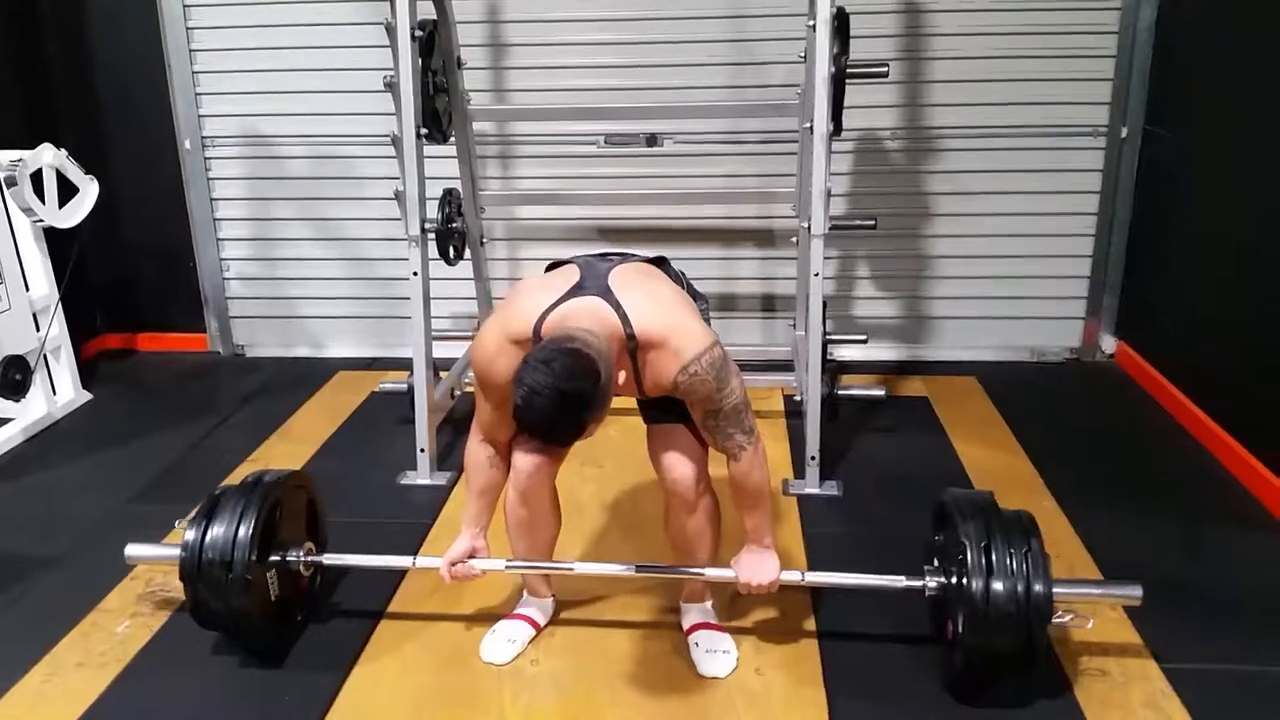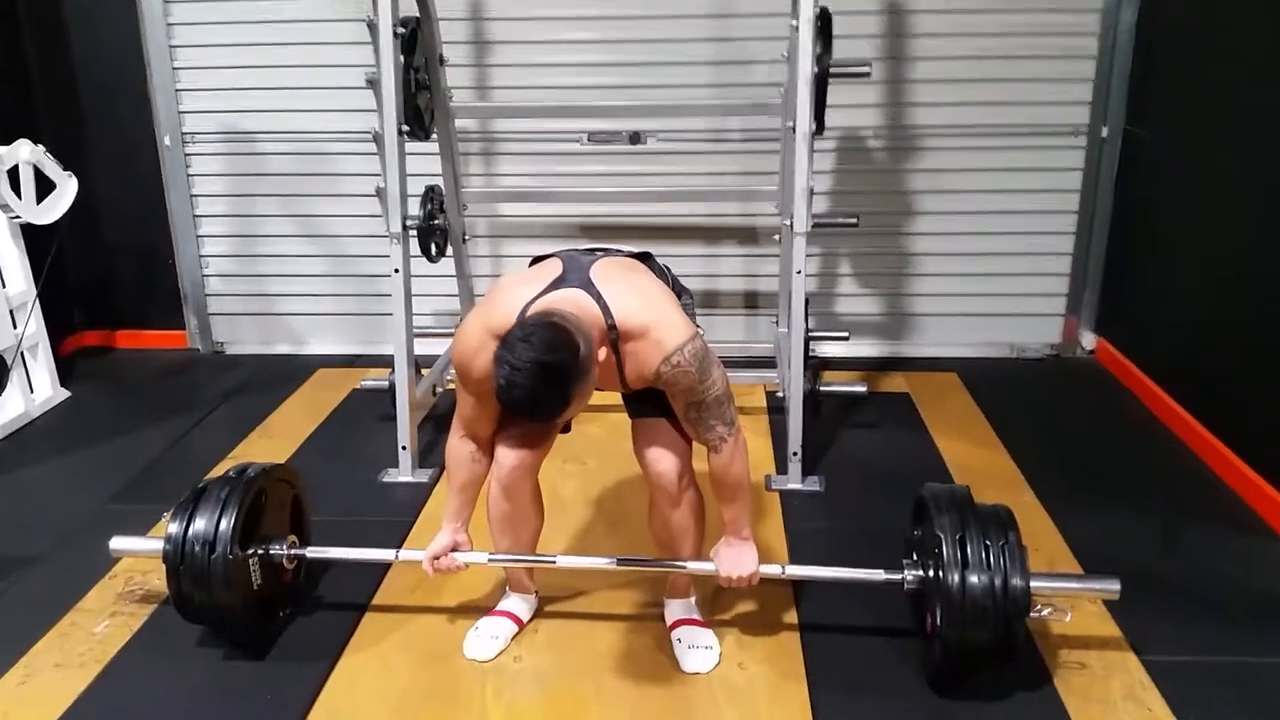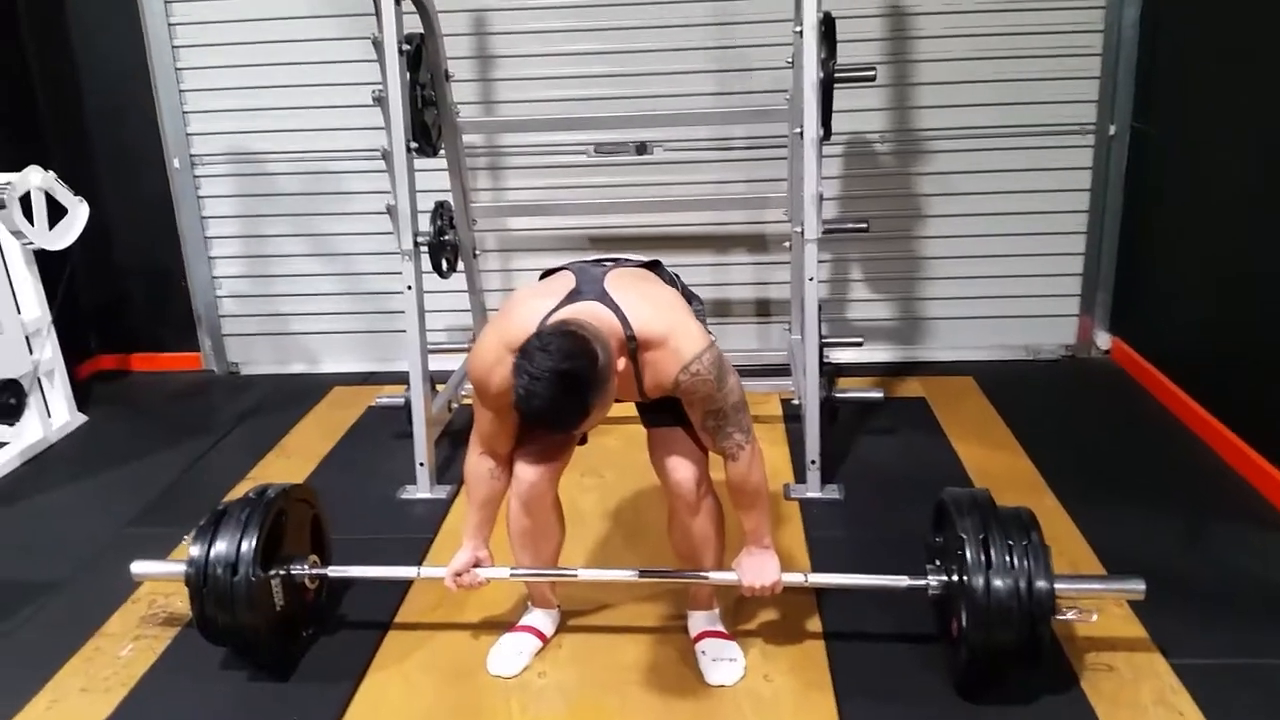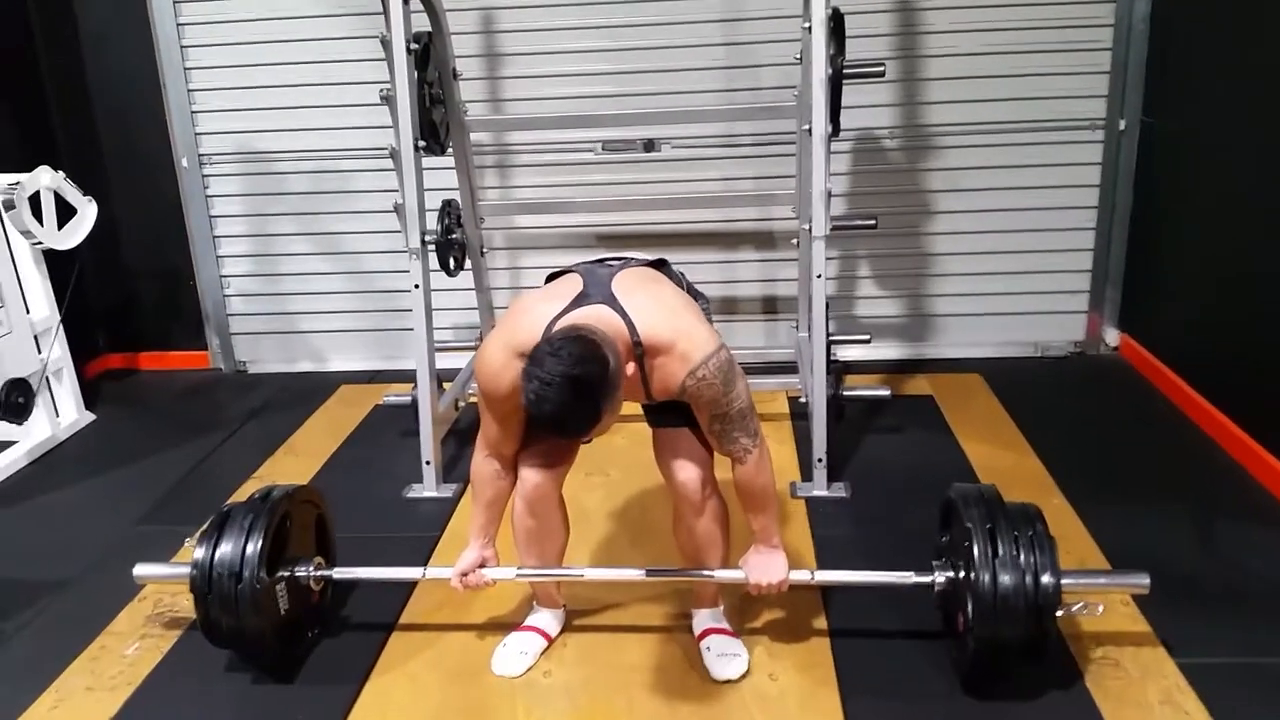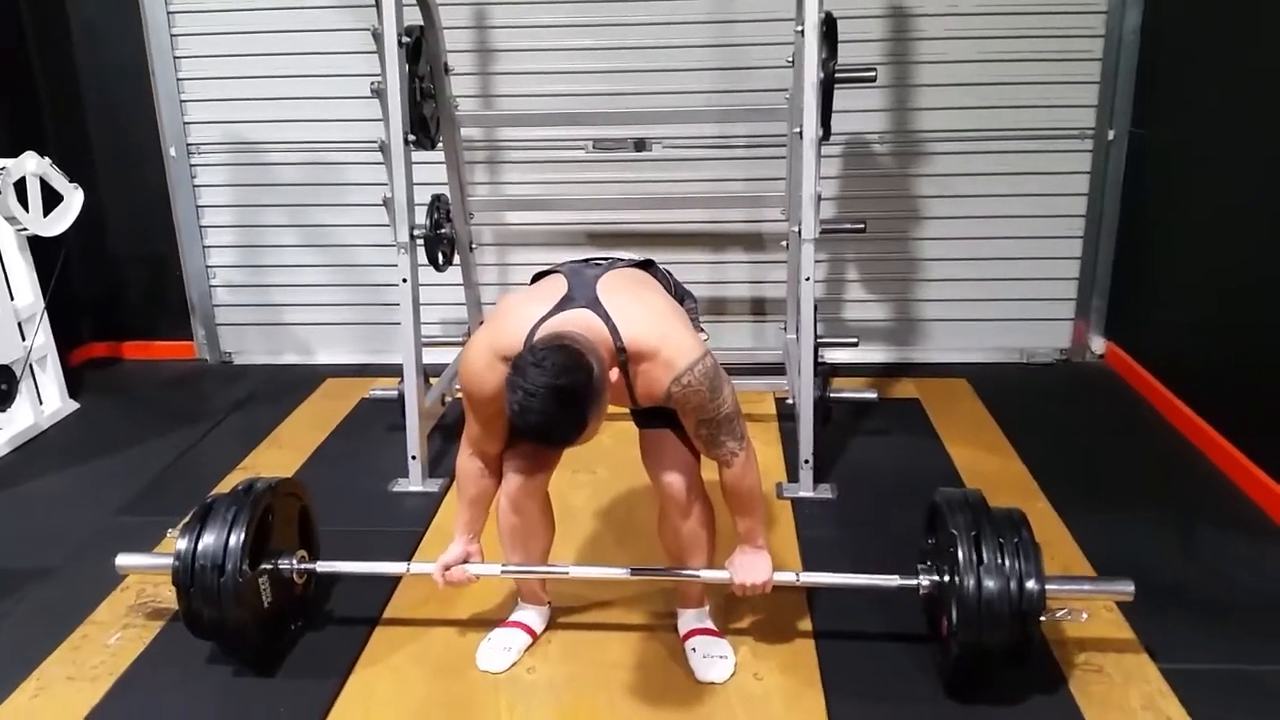
dt=0.4s
person 1, frame 1
left shoulder: (682, 351)
right shoulder: (502, 345)
left elbow: (743, 444)
right elbow: (489, 440)
left wrist: (759, 544)
right wrist: (472, 531)
left hip: (658, 341)
right hip: (563, 321)
left knee: (685, 476)
right knee: (527, 467)
left ankle: (697, 603)
right ankle: (535, 597)
person 1, frame 2
left shoulder: (664, 342)
right shoulder: (482, 339)
left elbow: (723, 436)
right elbow: (471, 437)
left wrist: (737, 537)
right wrist: (454, 525)
left hip: (640, 334)
left knee: (669, 471)
right knee: (511, 462)
left ankle: (681, 600)
right ankle: (519, 593)
person 1, frame 3
left shoulder: (681, 353)
right shoulder: (497, 354)
left elbow: (739, 446)
right elbow: (489, 452)
left wrist: (758, 545)
right wrist: (474, 542)
left hip: (657, 341)
left knee: (688, 480)
right knee: (530, 478)
left ankle: (704, 611)
right ankle: (541, 609)
person 1, frame 4
left shoulder: (687, 355)
right shoulder: (504, 358)
left elbow: (746, 448)
right elbow: (495, 453)
left wrist: (766, 544)
right wrist: (479, 543)
left hip: (662, 342)
left knee: (691, 480)
right knee: (533, 478)
left ankle: (708, 610)
right ankle: (546, 609)
person 1, frame 5
left shoulder: (673, 361)
right shoulder: (489, 360)
left elbow: (732, 451)
right elbow: (479, 451)
left wrist: (752, 545)
right wrist: (465, 537)
left hip: (654, 327)
left knee: (679, 482)
right knee: (518, 477)
left ankle: (694, 610)
right ankle: (531, 605)
